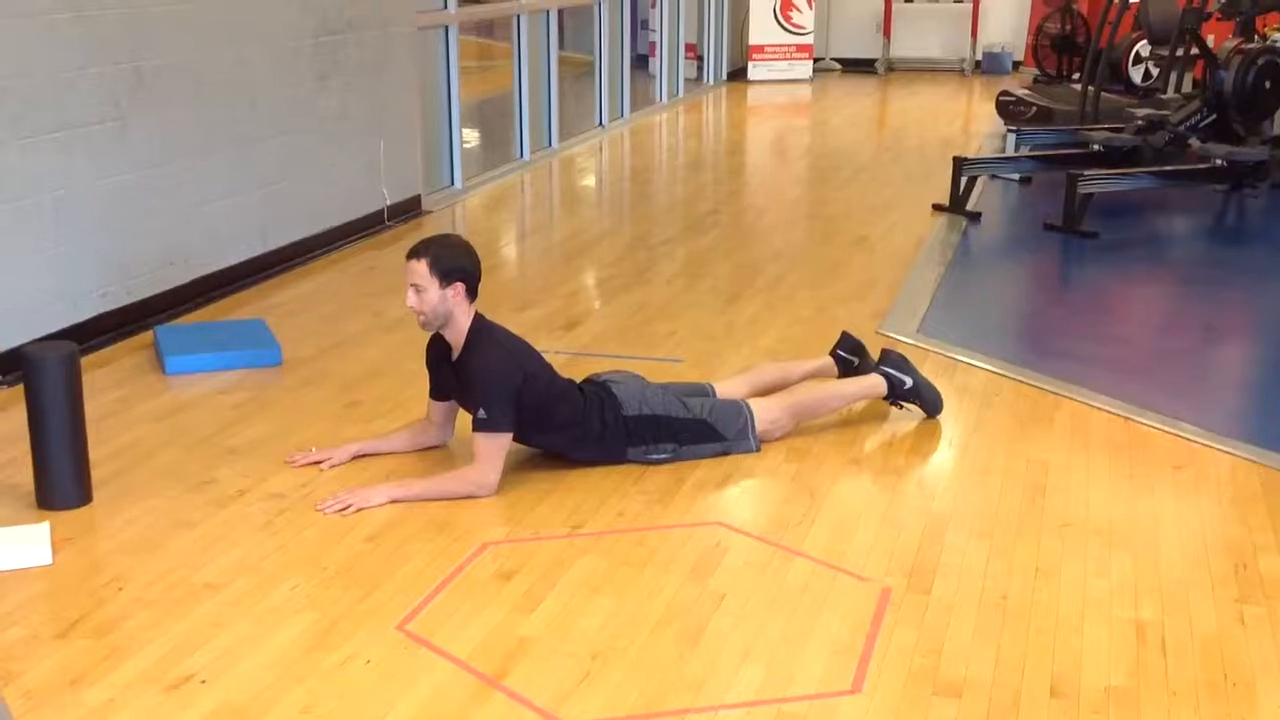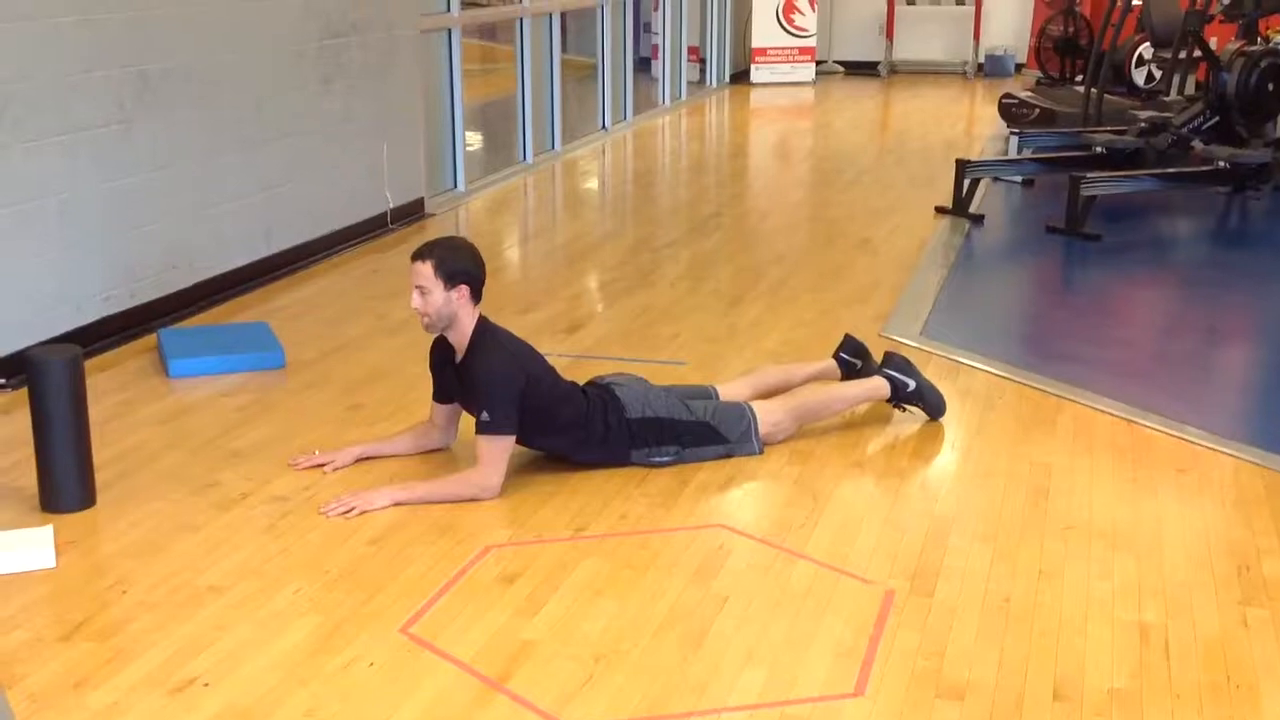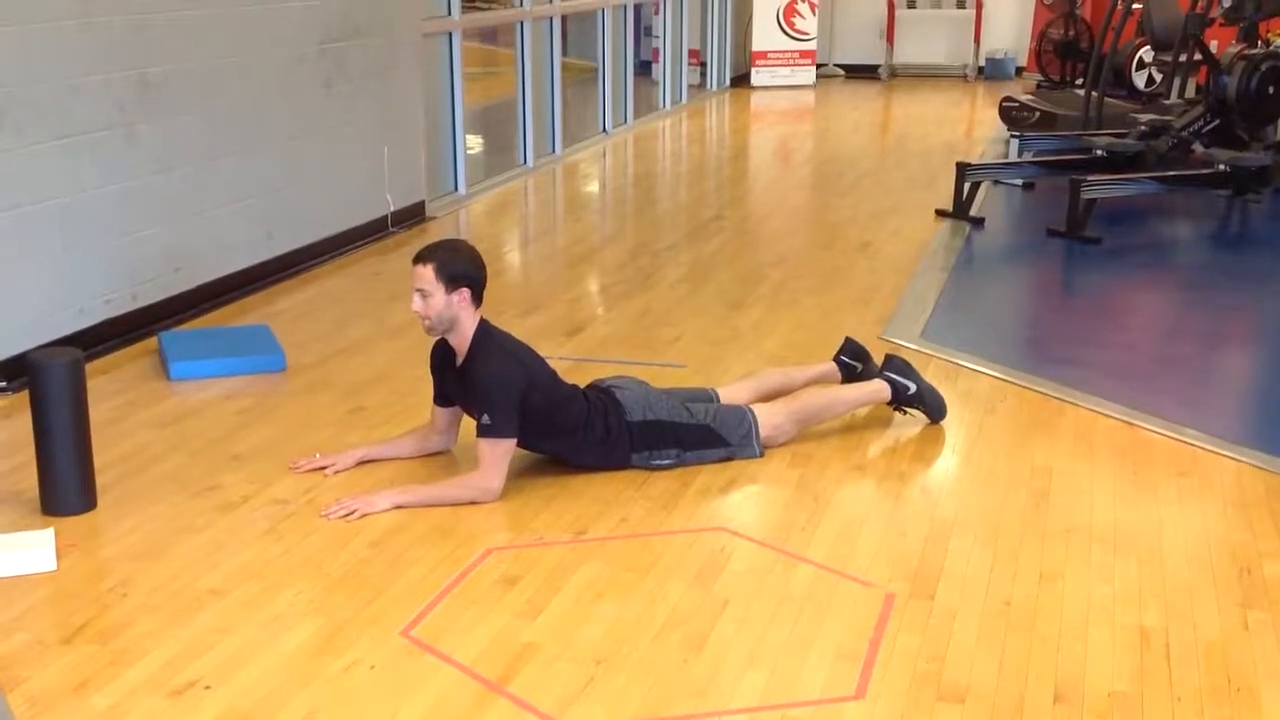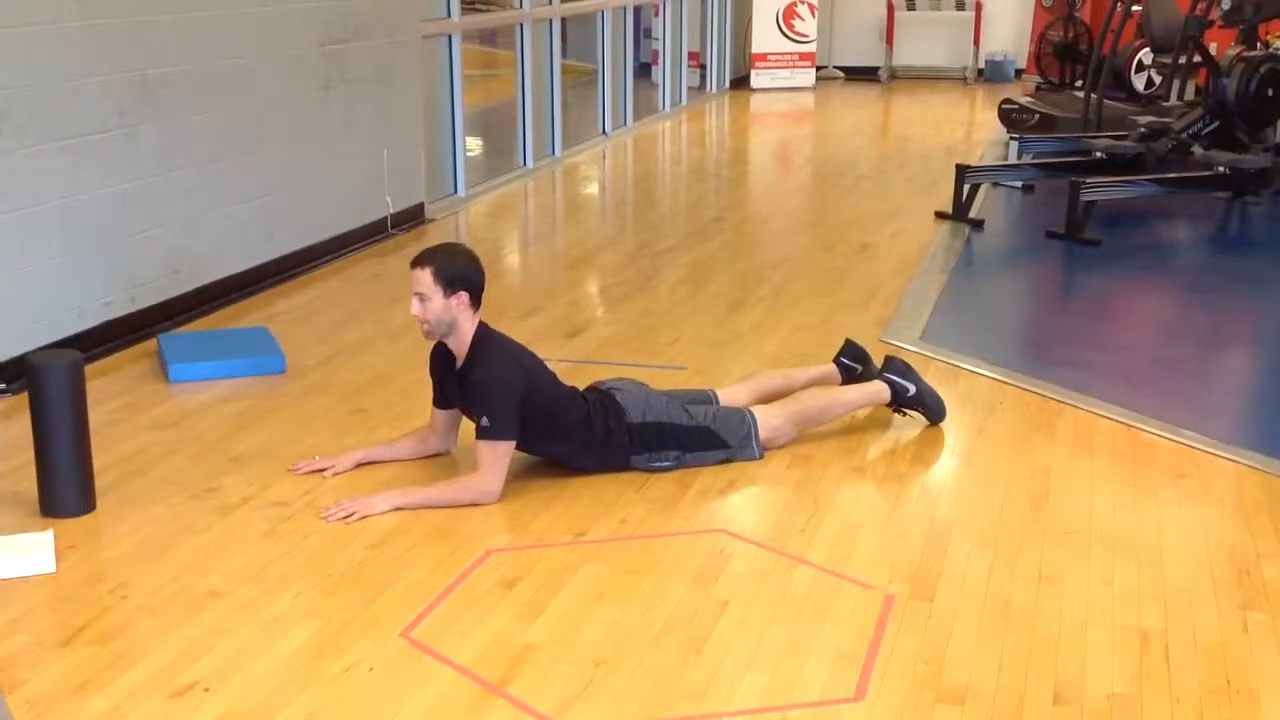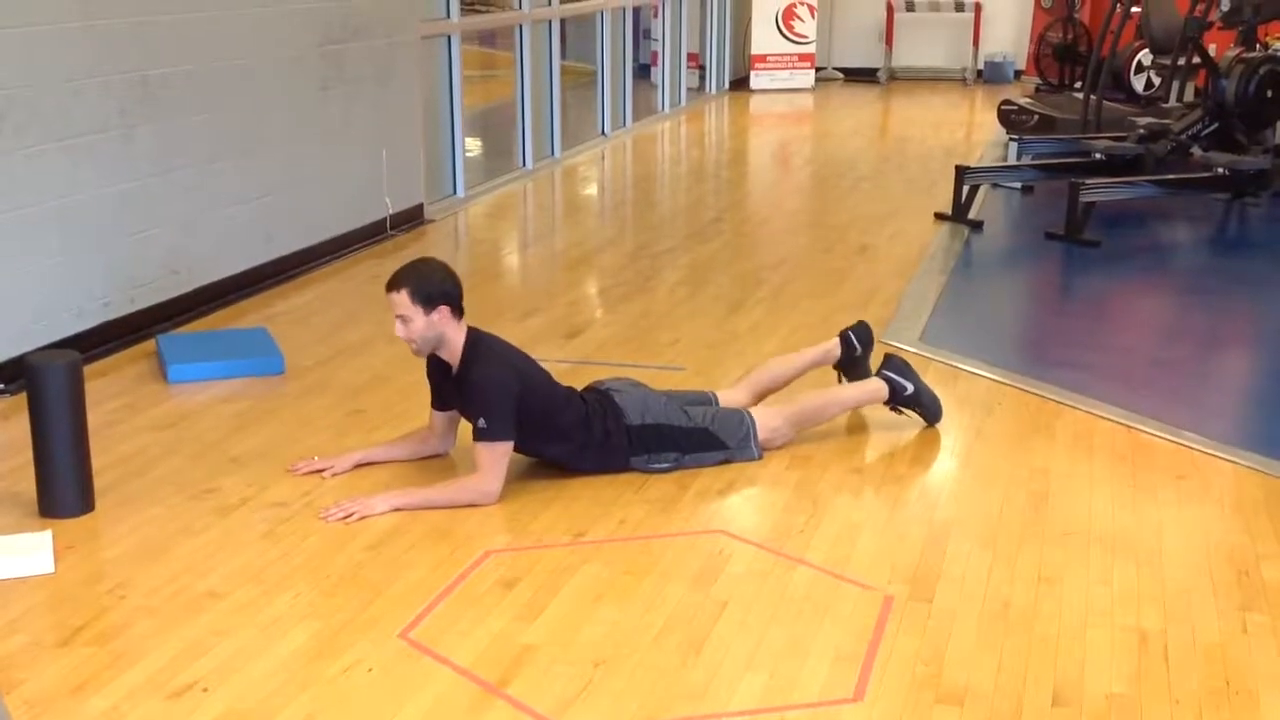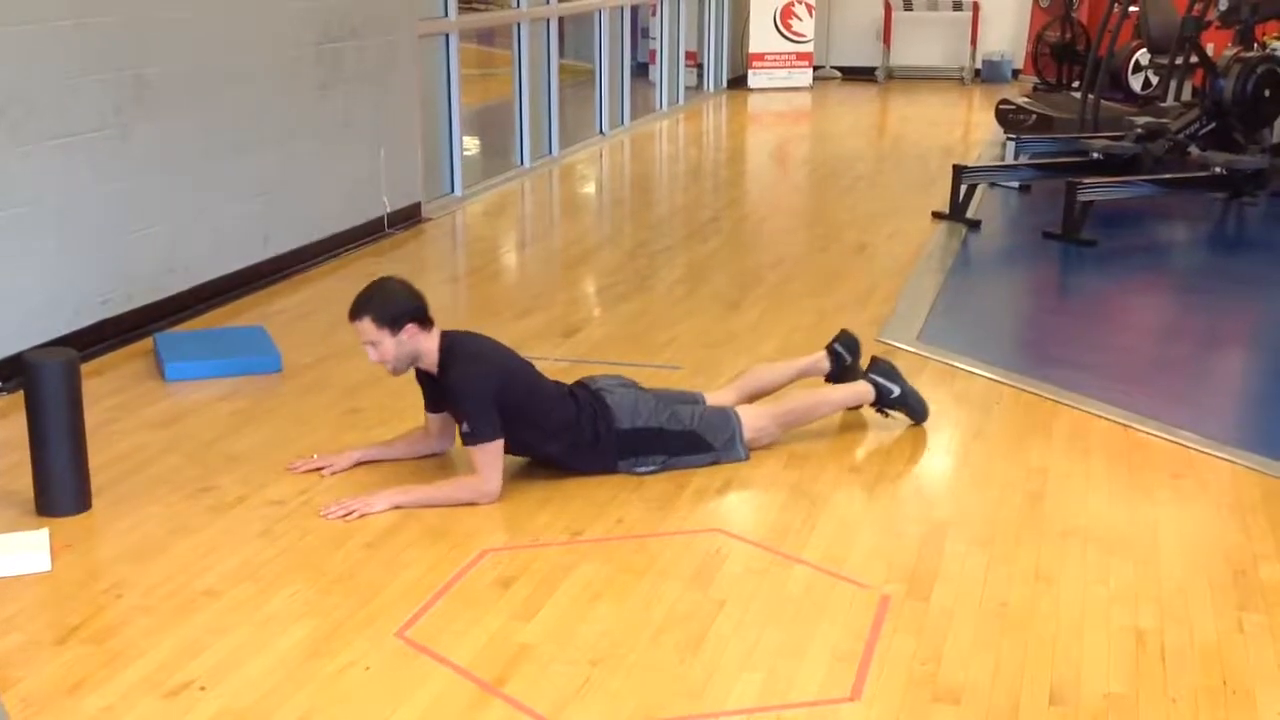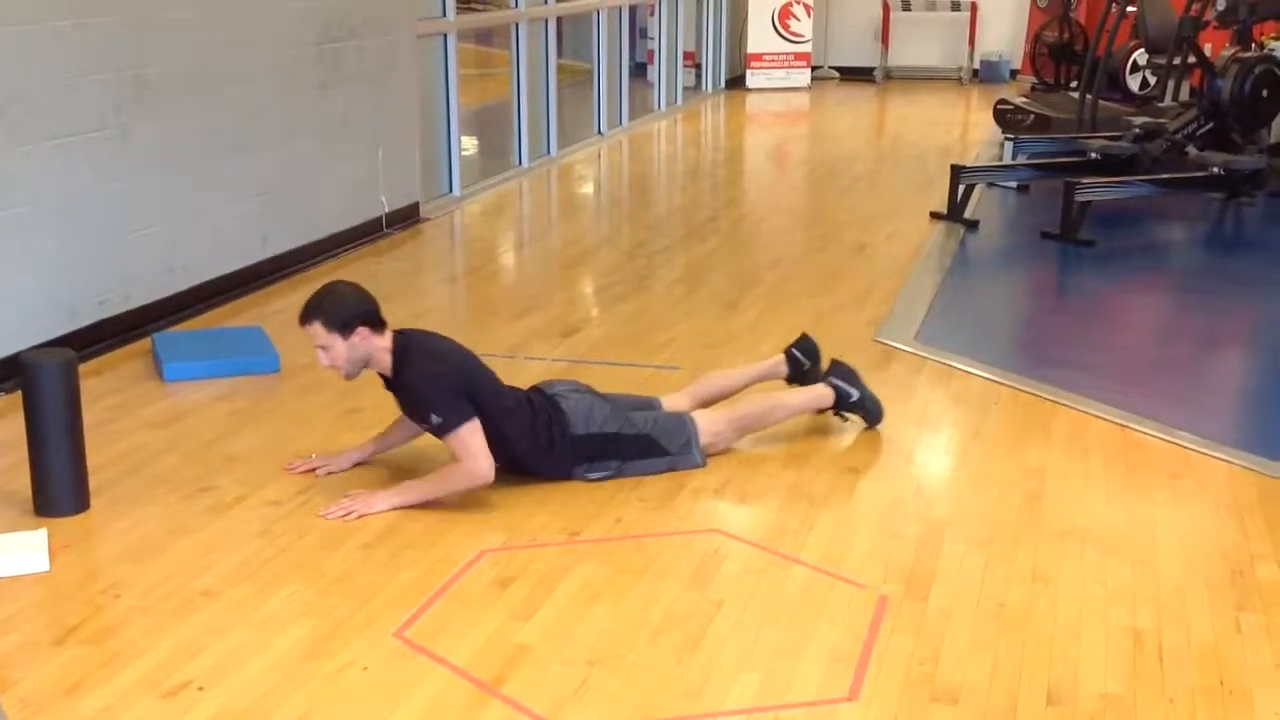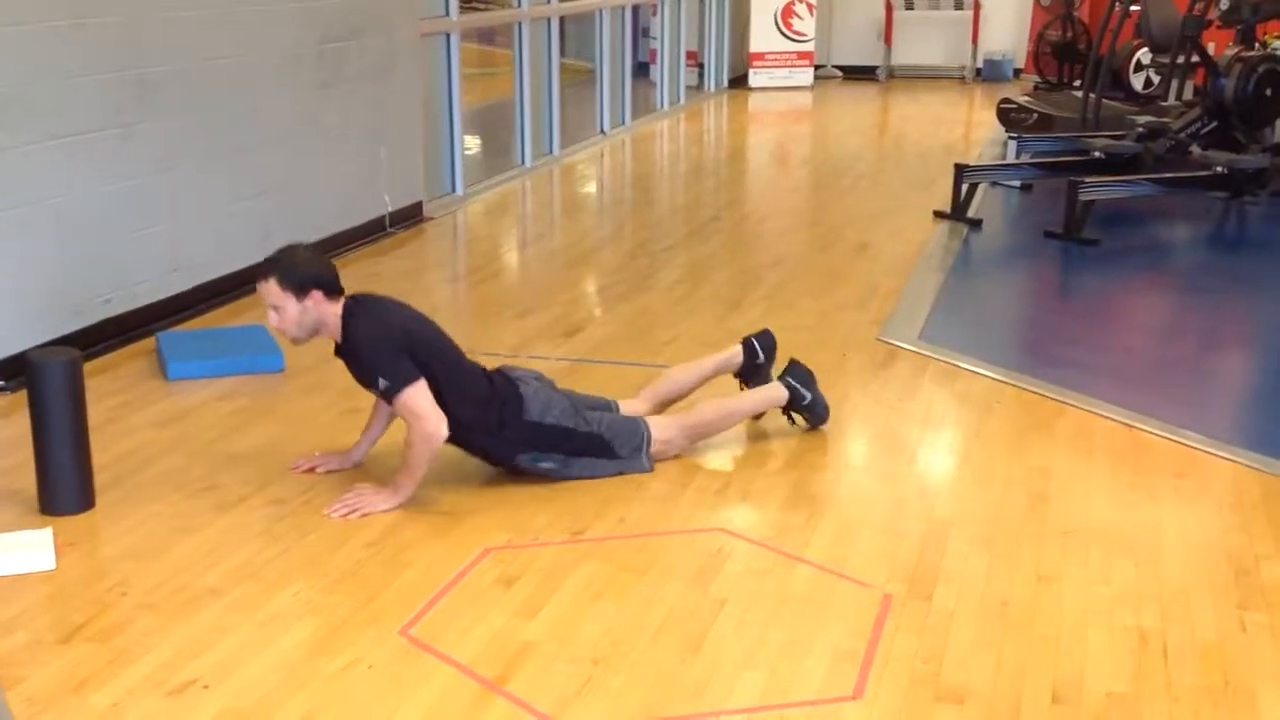
dt=0.3s
person 1, frame 1
left shoulder: (490, 362)
right shoulder: (444, 347)
left elbow: (484, 477)
right elbow: (435, 429)
left wrist: (387, 491)
right wrist: (355, 447)
left hip: (629, 424)
right hip: (607, 395)
left knee: (770, 420)
right knee: (732, 390)
left ankle: (886, 378)
right ankle: (839, 358)
person 1, frame 2
left shoulder: (494, 366)
right shoulder: (446, 352)
left elbow: (487, 480)
right elbow: (439, 432)
left wrist: (389, 495)
right wrist: (358, 451)
left hip: (632, 428)
right hip: (611, 399)
left knee: (770, 425)
right knee: (734, 391)
left ankle: (887, 383)
right ankle: (840, 363)
person 1, frame 3
left shoulder: (495, 369)
right shoulder: (447, 354)
left elbow: (488, 483)
right elbow: (439, 435)
left wrist: (390, 498)
right wrist: (359, 453)
left hip: (632, 429)
right hip: (611, 401)
left knee: (773, 427)
right knee: (735, 395)
left ankle: (887, 385)
right ankle: (841, 365)
person 1, frame 4
left shoulder: (494, 372)
right shoulder: (447, 357)
left elbow: (487, 485)
right elbow: (438, 438)
left wrist: (389, 500)
right wrist: (357, 455)
left hip: (632, 433)
right hip: (610, 404)
left knee: (770, 429)
right knee: (735, 398)
left ankle: (887, 387)
right ankle: (842, 367)
person 1, frame 5
left shoulder: (488, 375)
right shoulder: (445, 362)
left elbow: (488, 485)
right elbow: (438, 437)
left wrist: (390, 499)
right wrist: (357, 455)
left hip: (631, 433)
right hip: (608, 403)
left knee: (771, 427)
right knee: (736, 396)
left ankle: (885, 385)
right ankle: (842, 348)
person 1, frame 6
left shoulder: (468, 377)
right shoulder: (437, 361)
left elbow: (487, 485)
right elbow: (436, 436)
left wrist: (391, 497)
right wrist: (355, 455)
left hip: (619, 435)
right hip: (597, 399)
left knee: (757, 427)
right knee: (727, 398)
left ankle: (871, 386)
right ankle: (831, 358)
person 1, frame 7
left shoulder: (421, 372)
right shoulder: (403, 351)
left elbow: (479, 469)
right elbow: (418, 416)
left wrist: (397, 496)
right wrist: (357, 455)
left hip: (572, 442)
right hip: (556, 405)
left knee: (715, 431)
right knee: (680, 403)
left ankle: (830, 391)
right ankle: (791, 361)
person 1, frame 8
left shoulder: (367, 337)
right shoulder: (363, 314)
left elbow: (432, 428)
left wrist: (394, 493)
right wrist: (354, 453)
left hip: (523, 430)
right hip: (514, 393)
left knee: (669, 437)
right knee: (640, 409)
left ankle: (785, 392)
right ankle: (744, 353)
